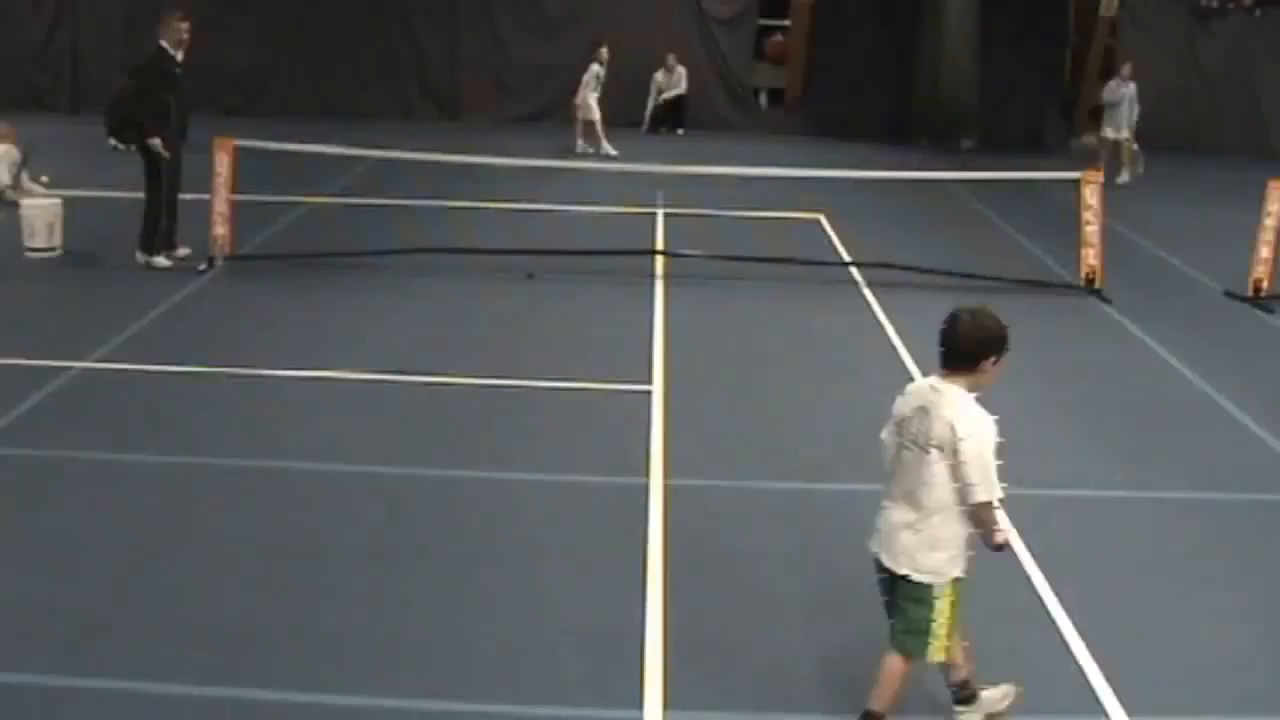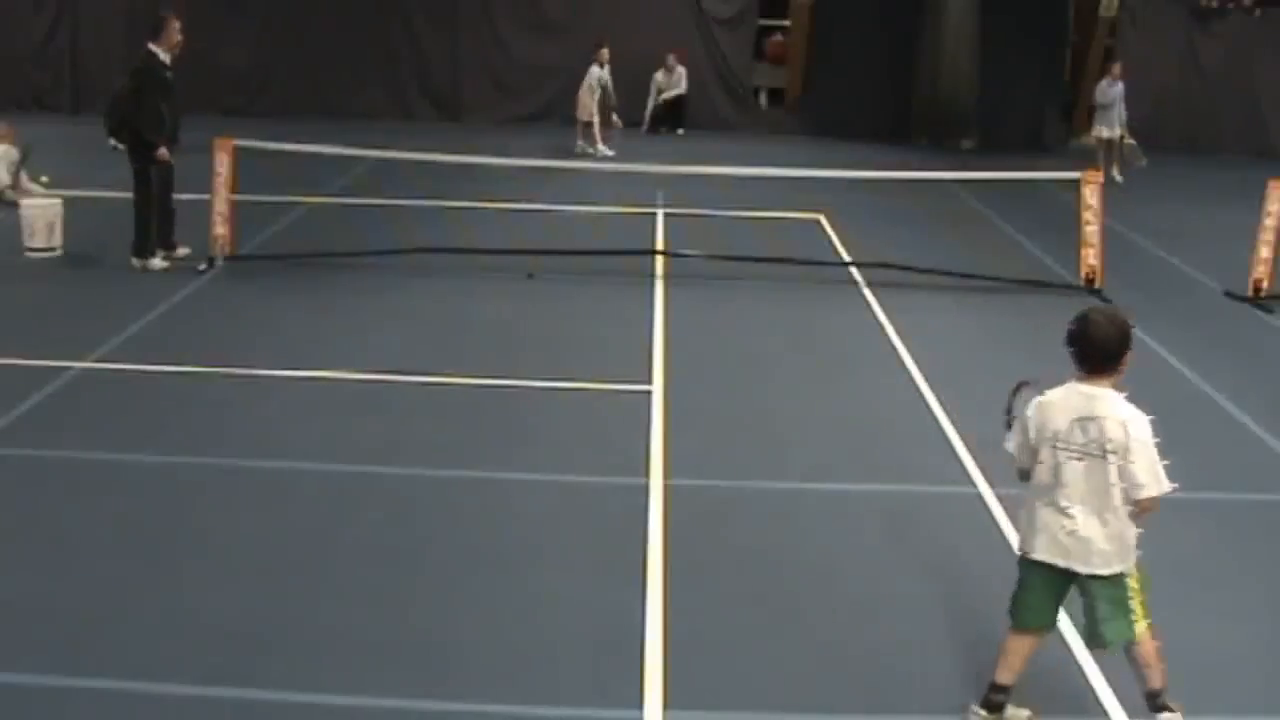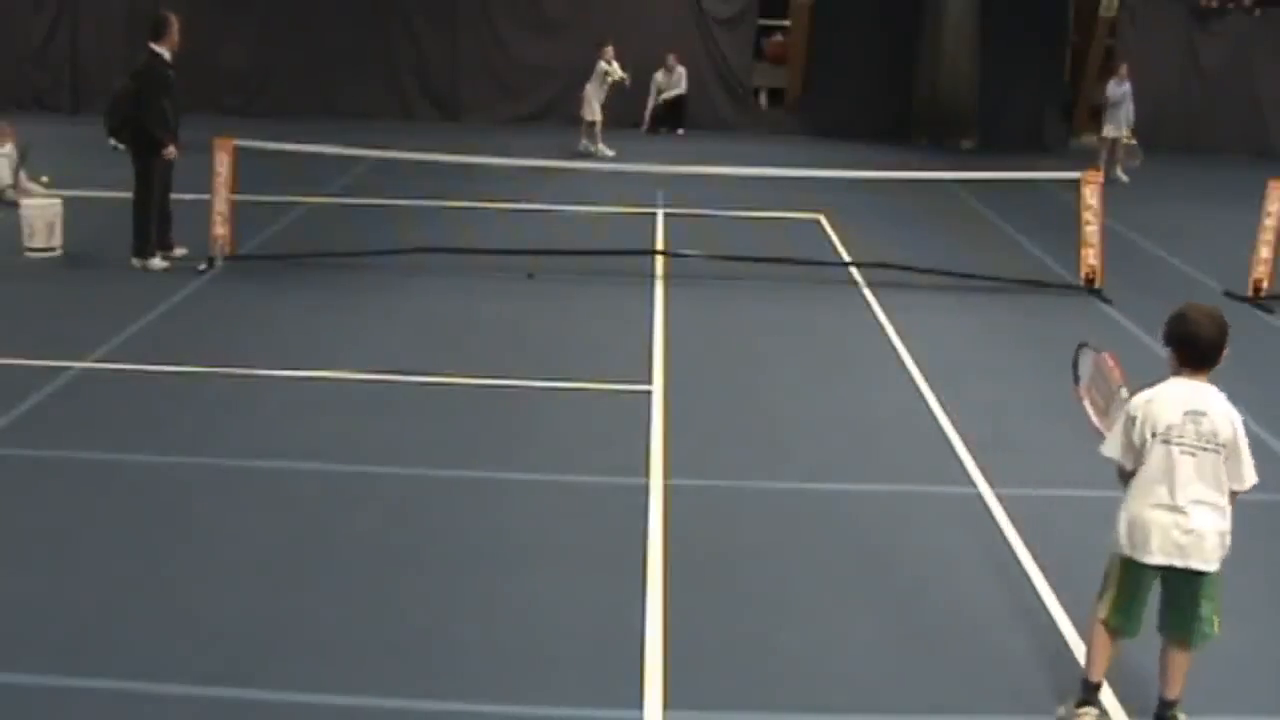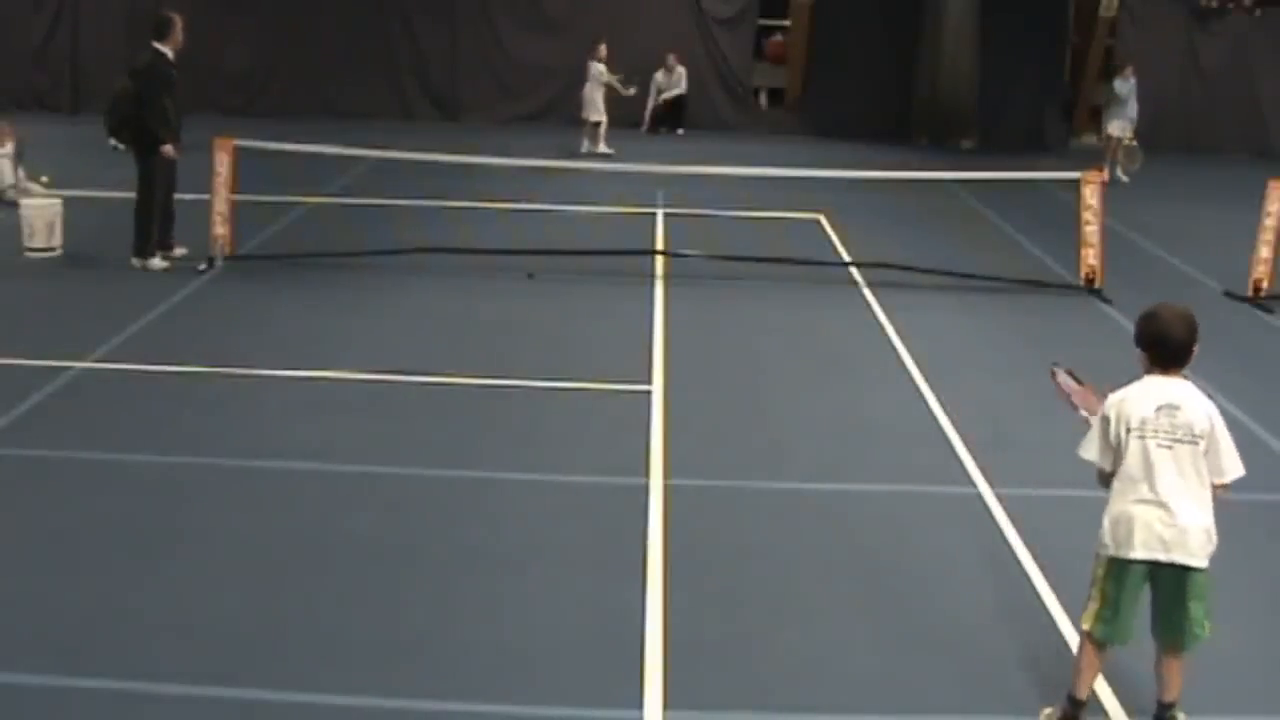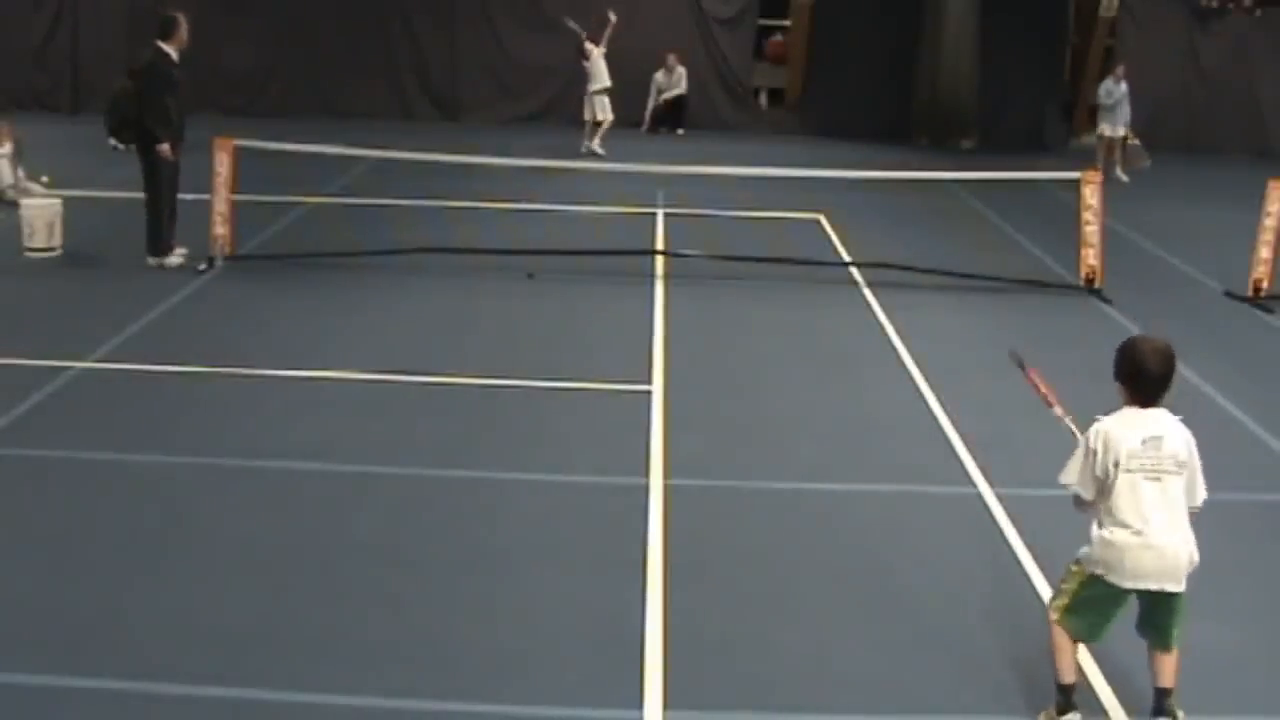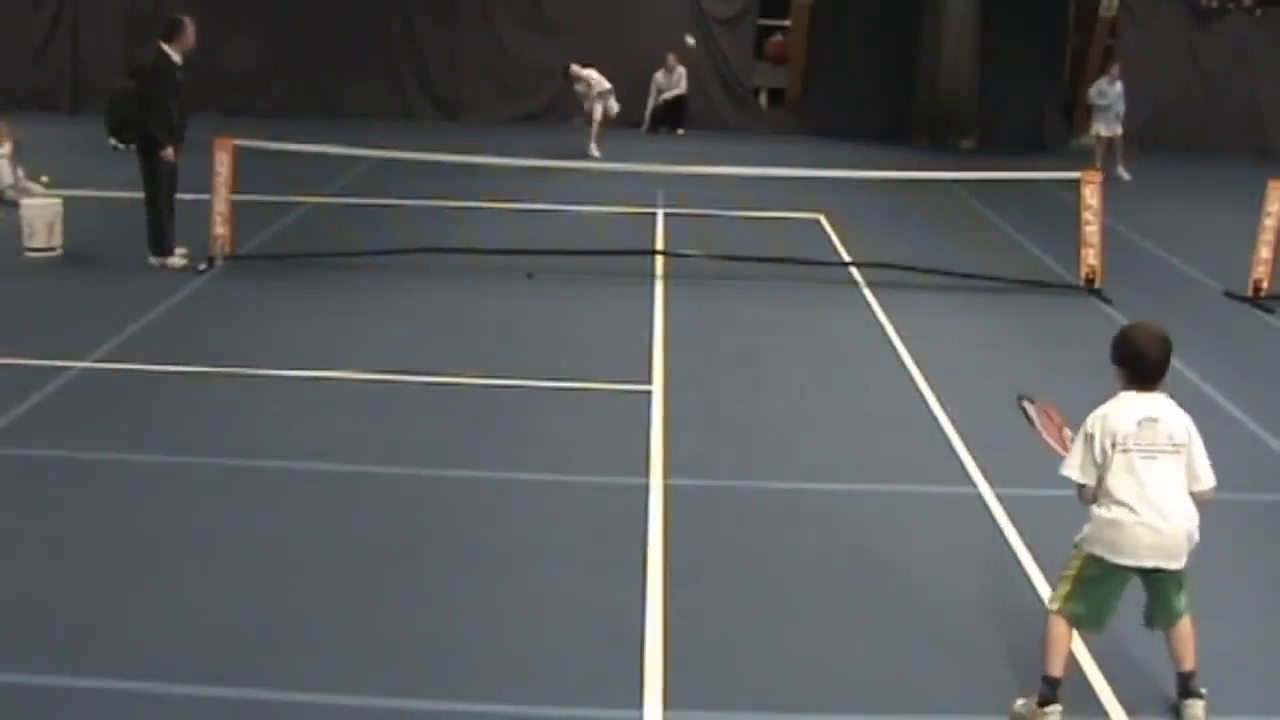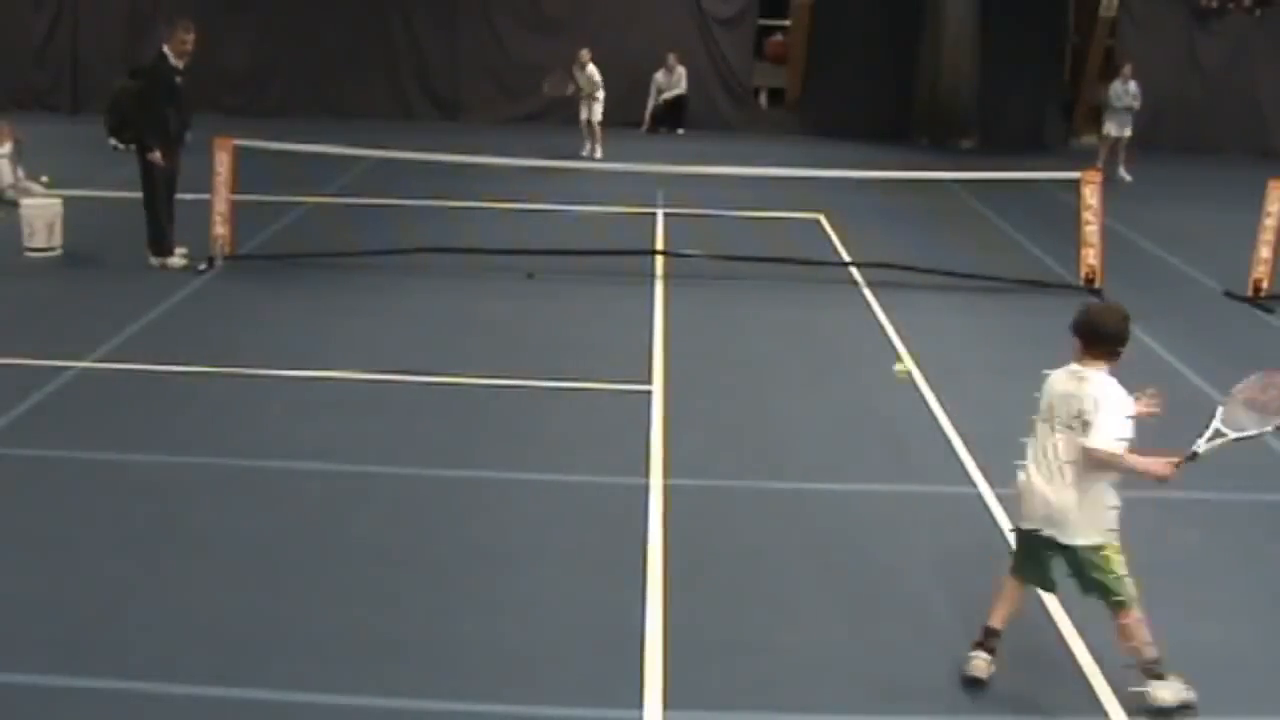
dt=0.5s
person 1, frame 1
left shoulder: (911, 395)
right shoulder: (972, 421)
right elbow: (979, 502)
right wrist: (994, 533)
left hip: (894, 536)
right hip: (931, 550)
left knee: (940, 626)
right knee: (910, 645)
person 1, frame 2
left shoulder: (1043, 406)
right shoulder: (1130, 421)
left elbow: (1024, 471)
right elbow: (1147, 500)
right wrist: (1127, 514)
left hip: (1046, 539)
right hip: (1105, 545)
left knee: (1025, 625)
right knee: (1136, 630)
person 1, frame 3
left shoulder: (1145, 403)
right shoulder: (1227, 415)
left elbow: (1126, 471)
right elbow: (1235, 490)
left hip: (1144, 531)
right hip: (1201, 540)
left knee: (1109, 618)
right knee: (1181, 636)
person 1, frame 4
left shoulder: (1120, 402)
right shoulder: (1205, 409)
left elbow: (1104, 475)
right elbow: (1218, 485)
left hip: (1129, 530)
right hip: (1188, 536)
left knee: (1098, 629)
right knee: (1175, 637)
person 1, frame 5
left shoulder: (1104, 432)
right shoulder: (1182, 436)
left elbow: (1083, 500)
right elbow: (1192, 506)
left hip: (1117, 555)
right hip: (1173, 557)
left knee: (1062, 618)
right knee: (1163, 638)
person 1, frame 6
left shoulder: (1102, 418)
right shoulder: (1182, 421)
left elbow: (1086, 493)
right elbow: (1203, 492)
left hip: (1114, 535)
right hip: (1172, 537)
left knee: (1063, 611)
right knee: (1175, 613)
person 1, frame 7
left shoulder: (1055, 381)
right shoulder: (1109, 393)
right elbow: (1097, 452)
left wrist: (1129, 412)
right wrist: (1150, 467)
left hip: (1035, 501)
right hip: (1083, 515)
left knee: (1018, 575)
right knee: (1120, 598)
left ankle: (983, 653)
right ankle: (1157, 680)
person 2, frame 1
left shoulder: (175, 61)
right shoulder: (153, 62)
right elbow: (134, 100)
right wrist: (149, 134)
left hip: (172, 138)
right hip: (157, 139)
left knee: (171, 193)
right knee: (159, 193)
left ankle: (167, 244)
right ankle: (148, 250)
person 2, frame 2
left shoulder: (162, 64)
right shoulder: (146, 67)
right elbow: (141, 111)
right wrist: (156, 144)
left hip: (162, 143)
right hip: (148, 146)
left knee: (165, 195)
right knee: (148, 197)
left ankle: (166, 244)
right ankle: (142, 253)
person 2, frame 3
left shoulder: (160, 63)
right shoulder: (150, 66)
right elbow: (148, 110)
left wrist: (168, 139)
right wrist: (163, 142)
left hip: (161, 141)
right hip: (150, 145)
left knee: (161, 195)
right knee: (147, 197)
left ankle: (163, 244)
right ankle: (143, 253)
person 2, frame 4
left shoulder: (163, 62)
right shoulder: (152, 65)
right elbow: (149, 108)
right wrist: (162, 141)
left hip: (165, 140)
right hip: (153, 143)
left knee: (165, 194)
right knee: (150, 196)
left ankle: (164, 244)
right ankle: (143, 253)
person 2, frame 5
left shoulder: (168, 61)
right shoulder: (155, 64)
right elbow: (150, 105)
right wrist: (160, 139)
left hip: (169, 139)
right hip: (156, 142)
left knee: (168, 194)
right knee: (159, 195)
left ankle: (165, 244)
right ankle: (157, 252)
person 2, frame 6
left shoulder: (171, 63)
right shoulder: (158, 67)
right elbow: (153, 110)
right wrist: (163, 144)
left hip: (169, 141)
right hip: (156, 144)
left knee: (167, 195)
right knee: (158, 197)
left ankle: (167, 244)
right ankle: (160, 252)
person 2, frame 7
left shoulder: (179, 66)
right shoulder: (156, 69)
right elbow: (147, 110)
left wrist: (184, 129)
right wrist: (151, 146)
left hip: (172, 142)
right hip: (156, 145)
left knee: (167, 195)
right knee: (157, 197)
left ankle: (166, 245)
right ankle: (160, 252)
